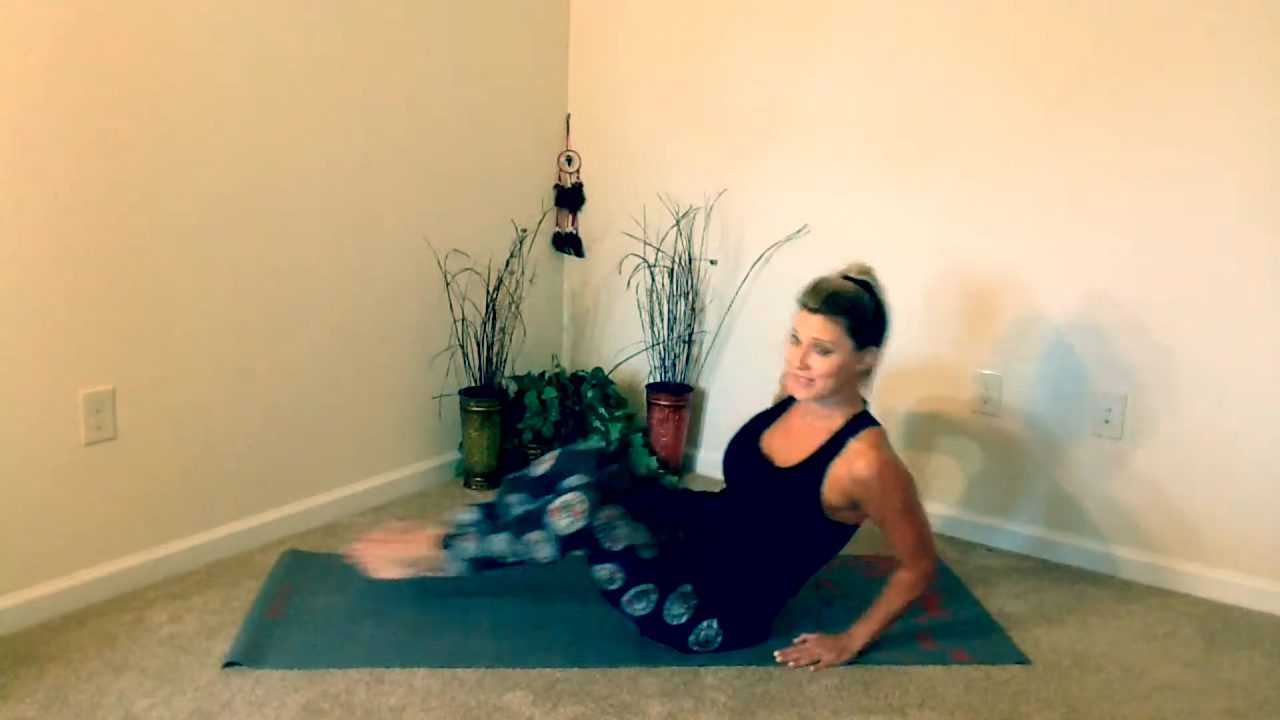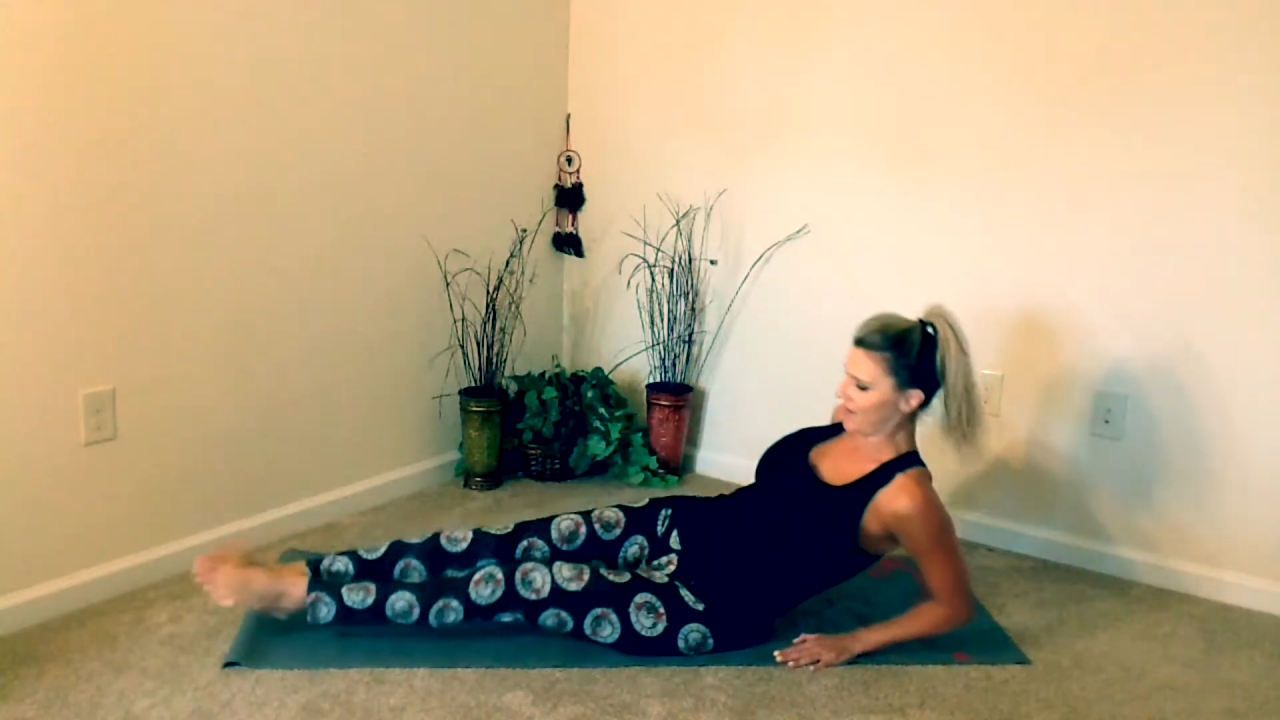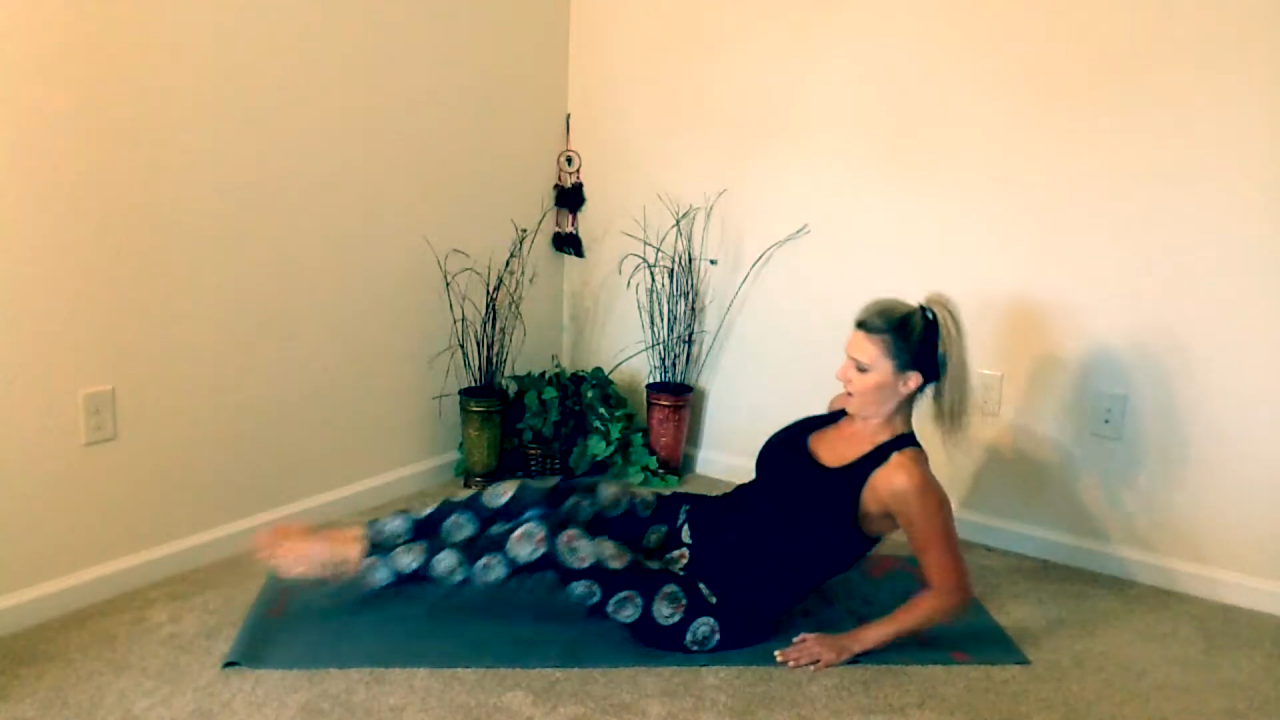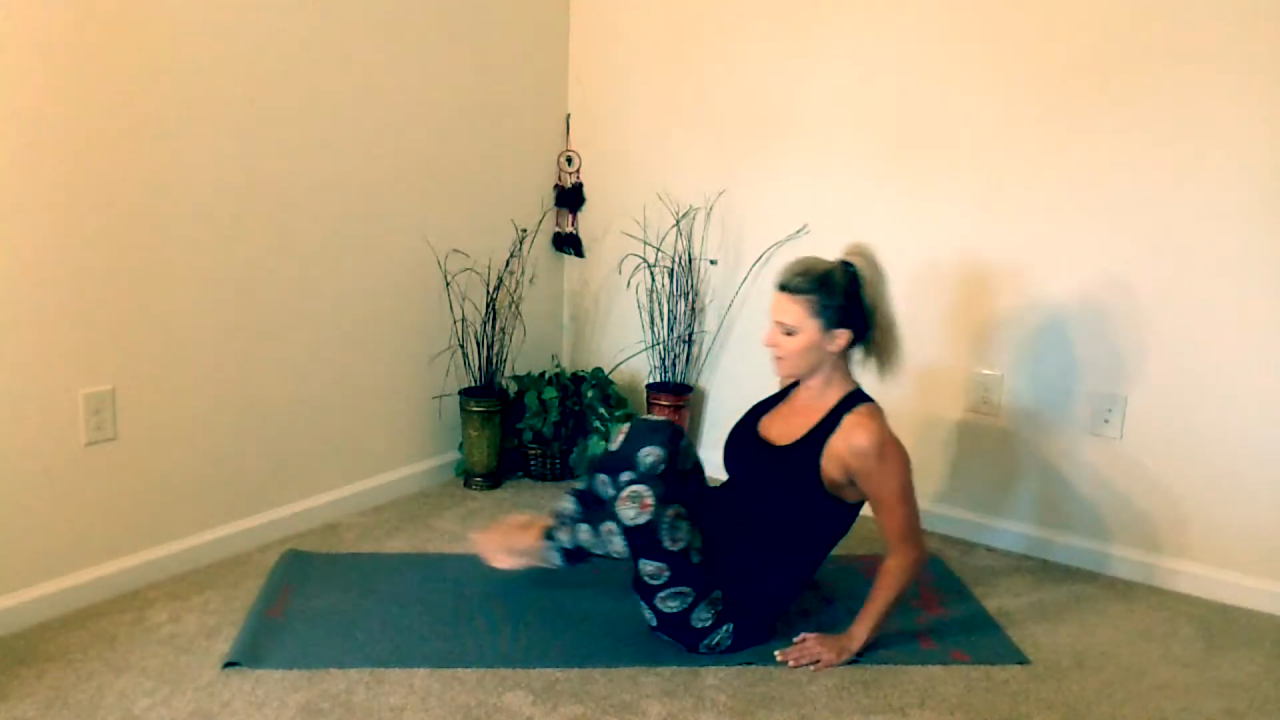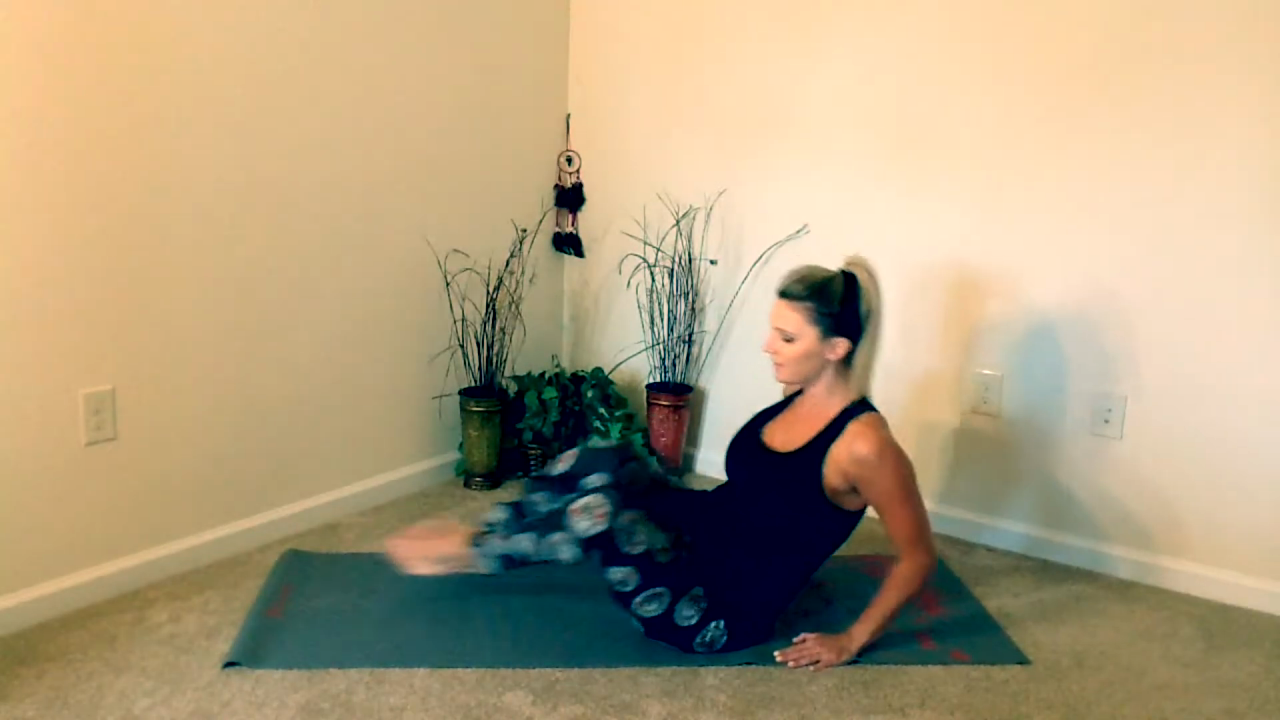
dt=0.3s
person 1, frame 1
left shoulder: (867, 463)
right shoulder: (802, 392)
left elbow: (916, 566)
left wrist: (850, 642)
left hip: (707, 616)
right hip: (698, 532)
left knee: (581, 502)
right knee: (581, 467)
left ankle: (447, 553)
right ankle: (454, 539)
person 1, frame 2
left shoulder: (905, 499)
right shoulder: (848, 426)
left elbow: (952, 603)
left wrist: (849, 642)
left hip: (707, 613)
right hip: (680, 529)
left knee: (513, 586)
right knee: (501, 548)
left ankle: (298, 596)
right ankle: (293, 581)
person 1, frame 3
left shoulder: (902, 479)
right shoulder: (845, 411)
left elbow: (950, 592)
left wrist: (849, 642)
left hip: (716, 609)
right hip: (695, 527)
left knee: (549, 543)
right knee: (541, 505)
left ankle: (357, 560)
right ankle: (357, 545)
person 1, frame 4
left shoulder: (862, 438)
right shoulder: (802, 387)
left elbow: (906, 551)
left wrist: (851, 641)
left hip: (719, 617)
right hip: (709, 541)
left knee: (642, 482)
right knee: (650, 440)
left ankle: (555, 542)
right ankle: (564, 532)
person 1, frame 5
left shoulder: (864, 445)
right shoulder: (807, 395)
left elbow: (917, 556)
left wrist: (849, 642)
left hip: (713, 616)
right hip: (704, 536)
left knee: (595, 494)
right knee: (601, 466)
left ankle: (478, 552)
right ankle: (486, 543)
